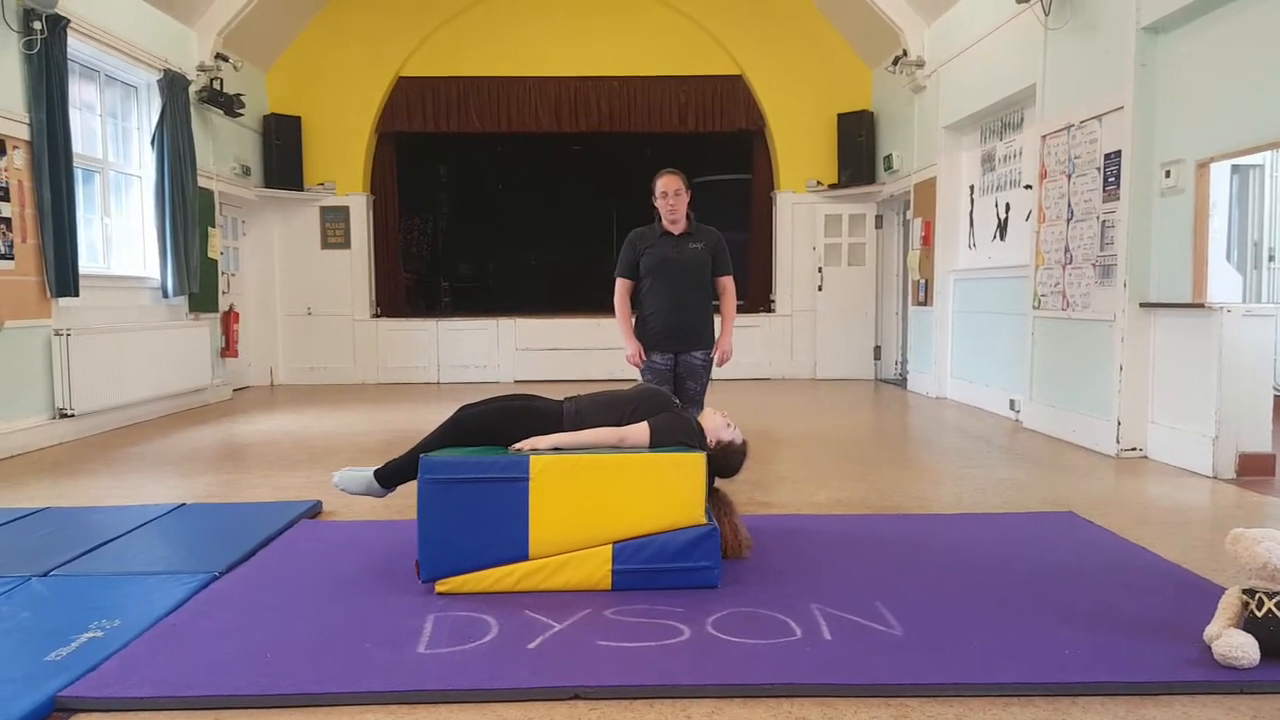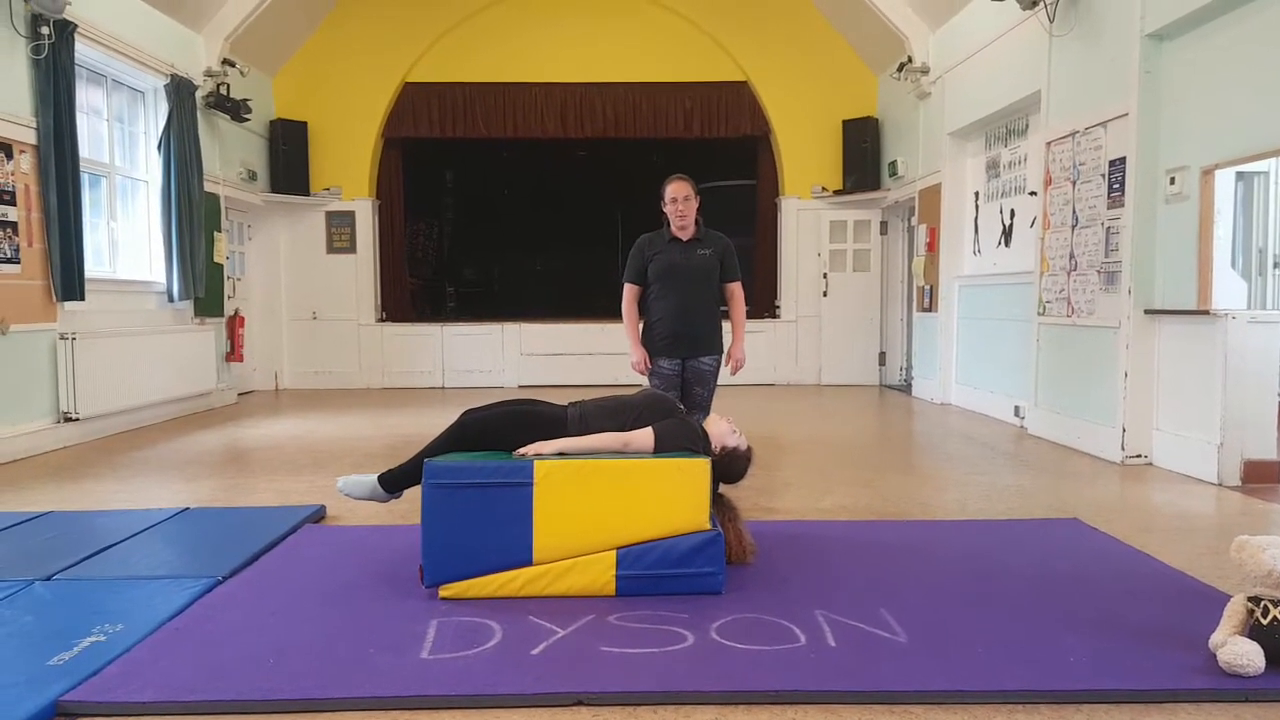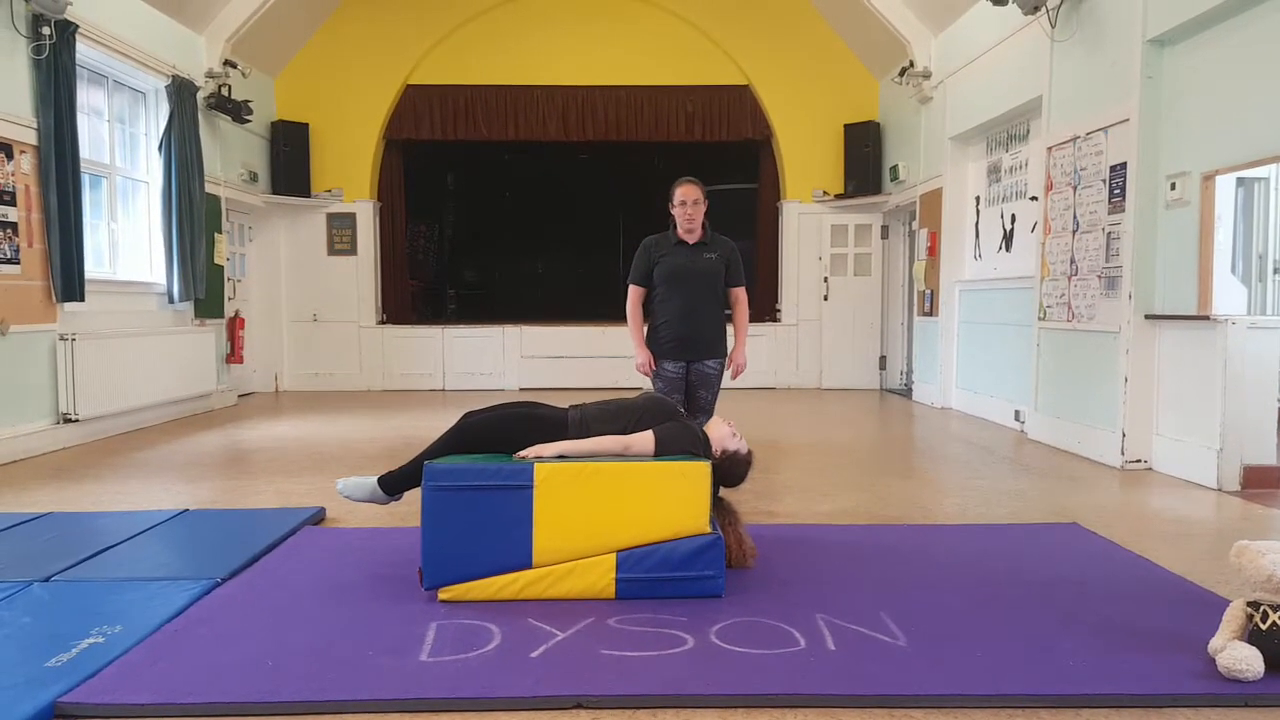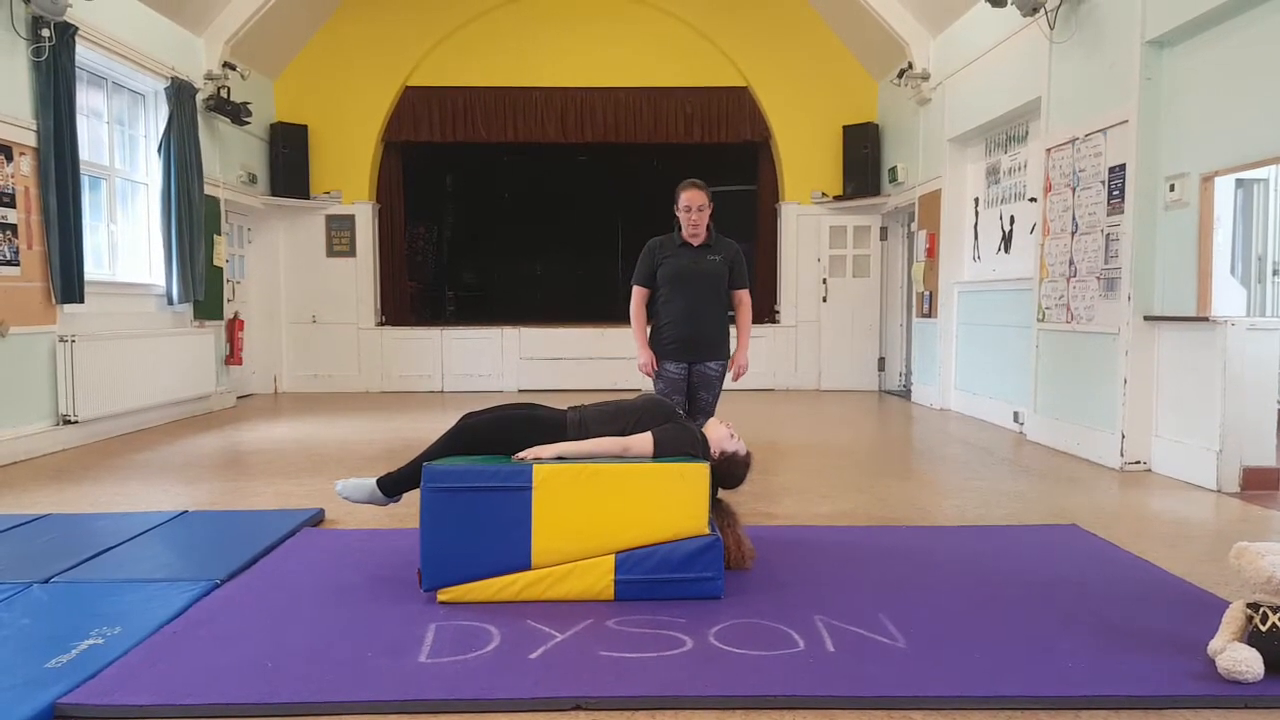
dt=0.5s
person 1, frame 1
left shoulder: (685, 431)
right shoulder: (682, 419)
left elbow: (620, 438)
left wrist: (551, 441)
left hip: (559, 425)
right hip: (562, 412)
left knee: (465, 427)
right knee: (467, 418)
left ankle: (383, 479)
right ankle: (389, 475)
person 1, frame 2
left shoulder: (689, 437)
right shoulder: (687, 425)
left elbow: (624, 442)
left wrist: (555, 446)
left hip: (563, 430)
right hip: (566, 417)
left knee: (469, 431)
right knee: (471, 420)
left ankle: (387, 484)
right ankle: (391, 482)
person 1, frame 3
left shoulder: (690, 440)
right shoulder: (687, 428)
left elbow: (625, 445)
left wrist: (555, 448)
left hip: (566, 433)
right hip: (567, 420)
left knee: (469, 433)
right knee: (471, 422)
left ankle: (387, 486)
right ankle: (392, 484)
person 1, frame 4
left shoulder: (688, 442)
right shoulder: (687, 430)
left elbow: (623, 447)
left wrist: (554, 449)
left hip: (563, 434)
right hip: (566, 421)
left knee: (468, 434)
right knee: (470, 424)
left ankle: (387, 488)
right ankle: (392, 486)
person 2, frame 1
left shoulder: (710, 238)
right shoulder: (638, 240)
left elbow: (726, 288)
right elbow: (622, 292)
left wrist: (726, 335)
right wrist: (629, 339)
left hip: (698, 344)
right hip: (653, 344)
left knee: (691, 413)
person 2, frame 2
left shoulder: (719, 244)
right shoulder: (646, 245)
left elbow: (734, 294)
right elbow: (630, 298)
left wrist: (738, 342)
right wrist: (634, 345)
left hip: (705, 350)
right hip: (661, 350)
left knee: (698, 419)
person 2, frame 3
left shoulder: (724, 248)
right shoulder: (652, 247)
left elbow: (738, 299)
right elbow: (634, 300)
left wrist: (740, 346)
right wrist: (640, 347)
left hip: (710, 353)
right hip: (665, 352)
left knee: (701, 422)
person 2, frame 4
left shoulder: (729, 250)
right shoulder: (657, 248)
left elbow: (742, 302)
right elbow: (638, 300)
left wrist: (742, 349)
right wrist: (642, 347)
left hip: (712, 355)
right hip: (668, 354)
left knee: (702, 424)
